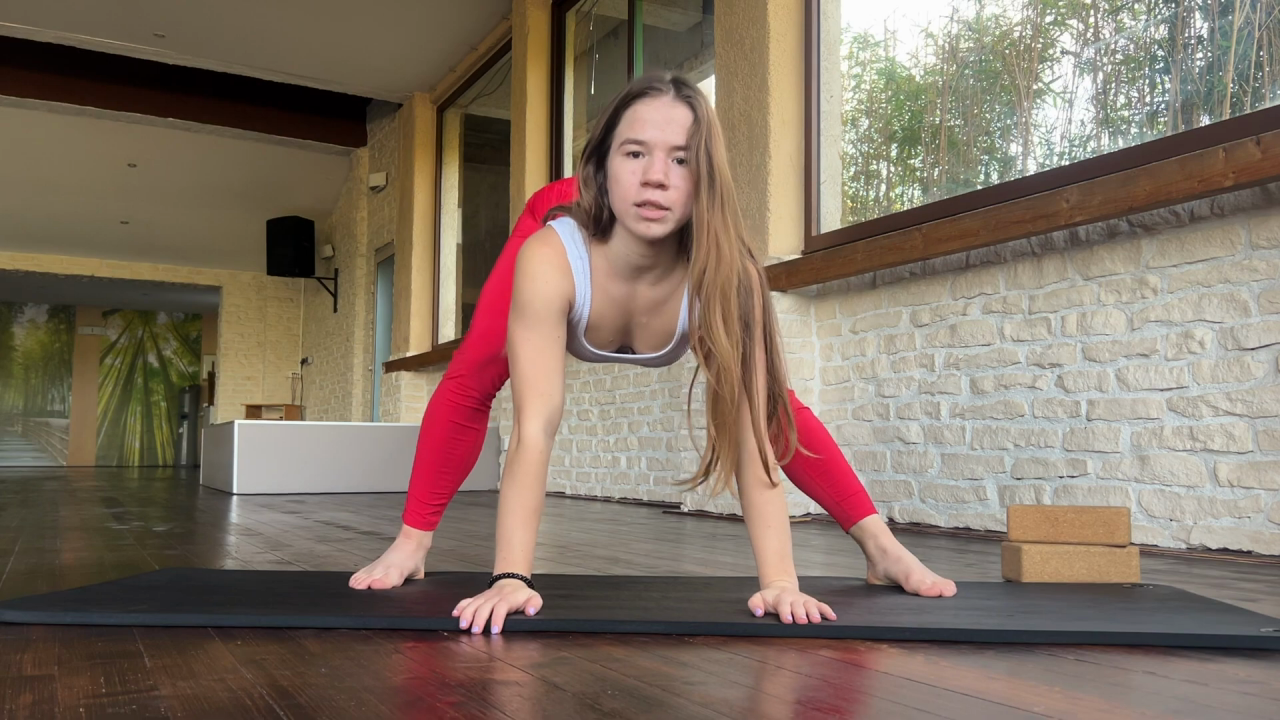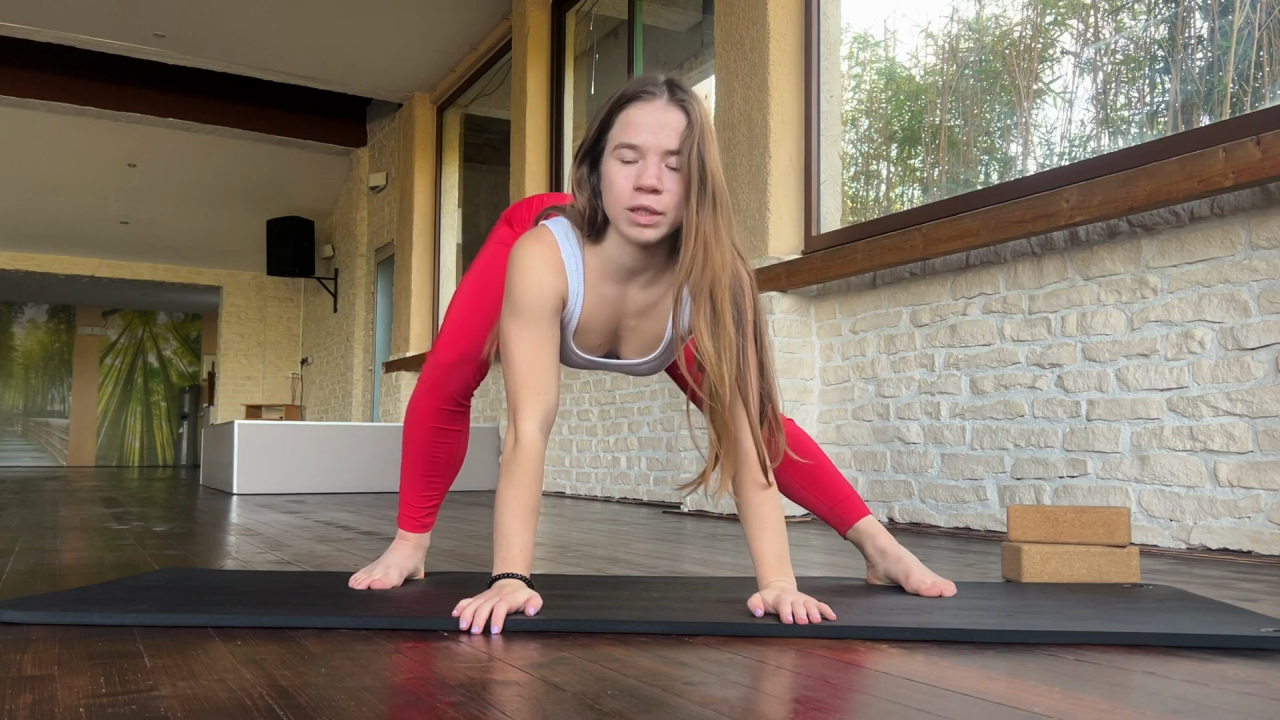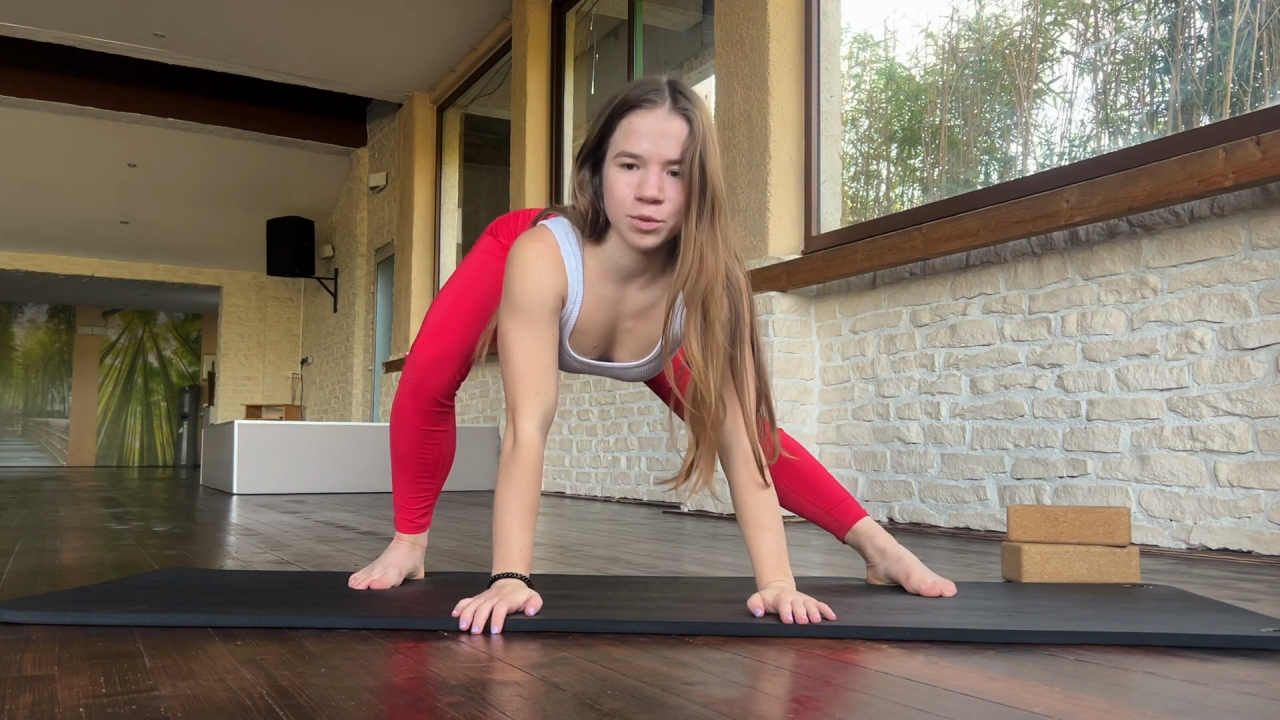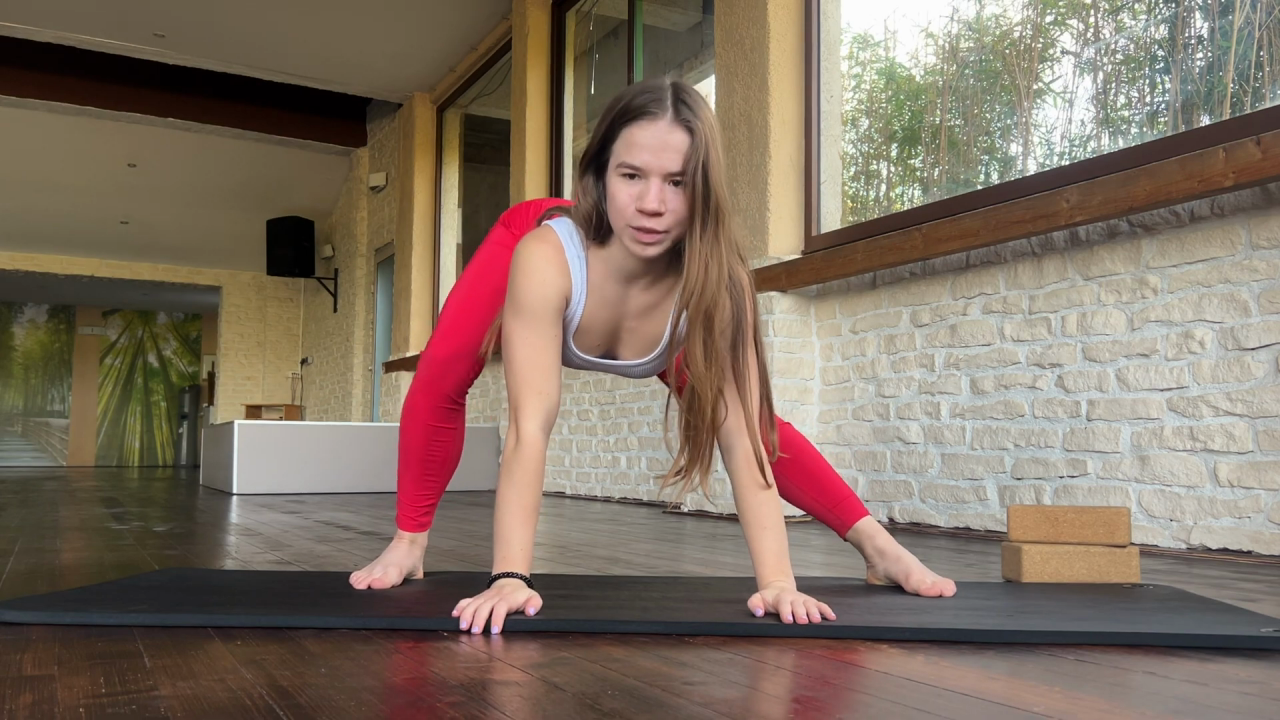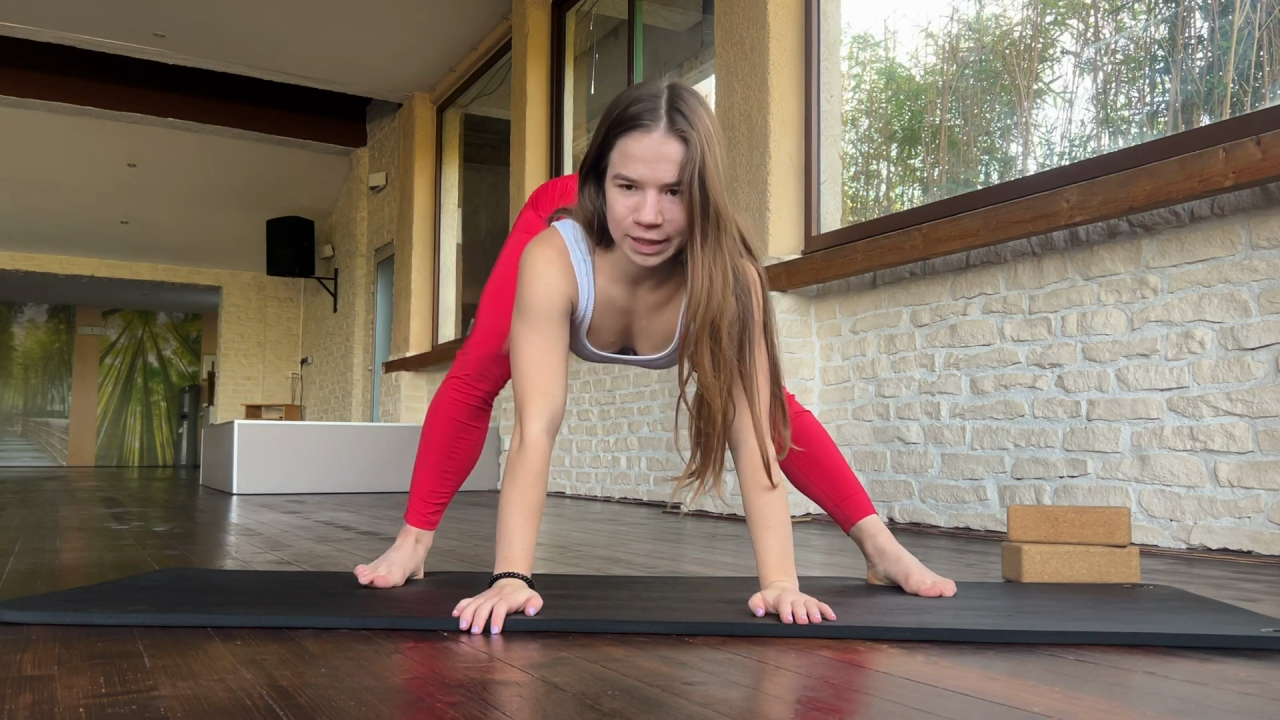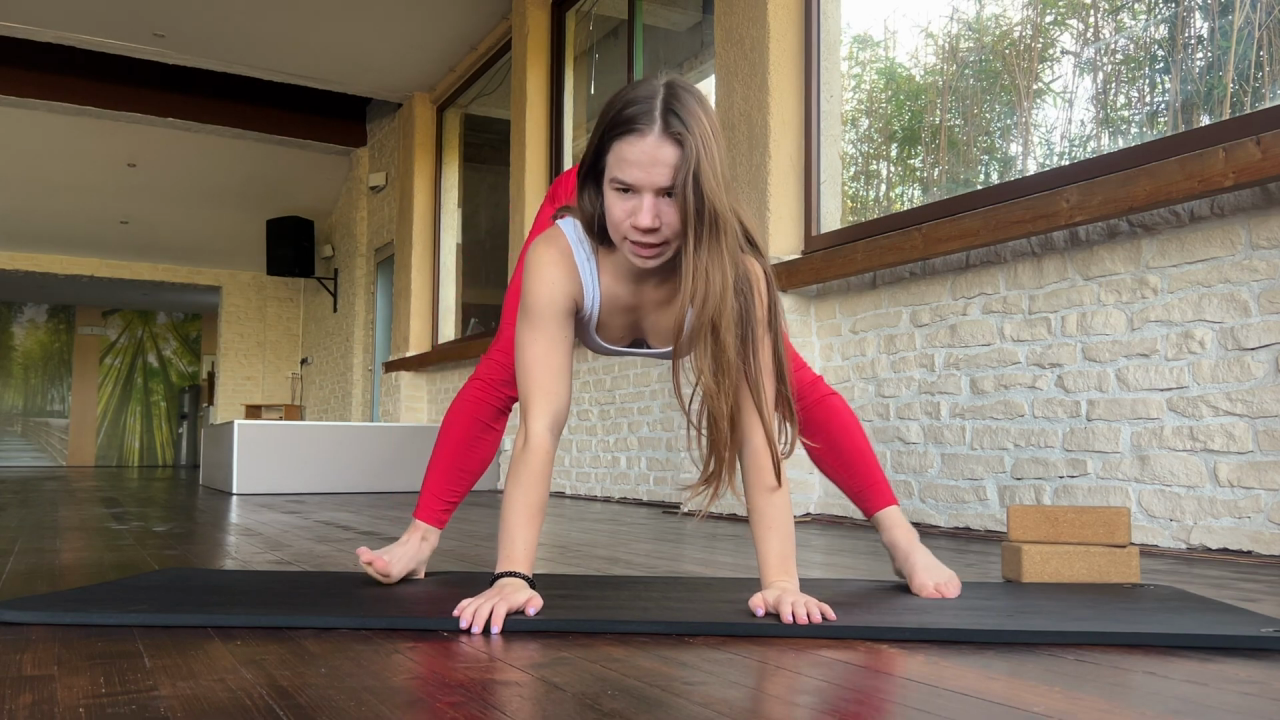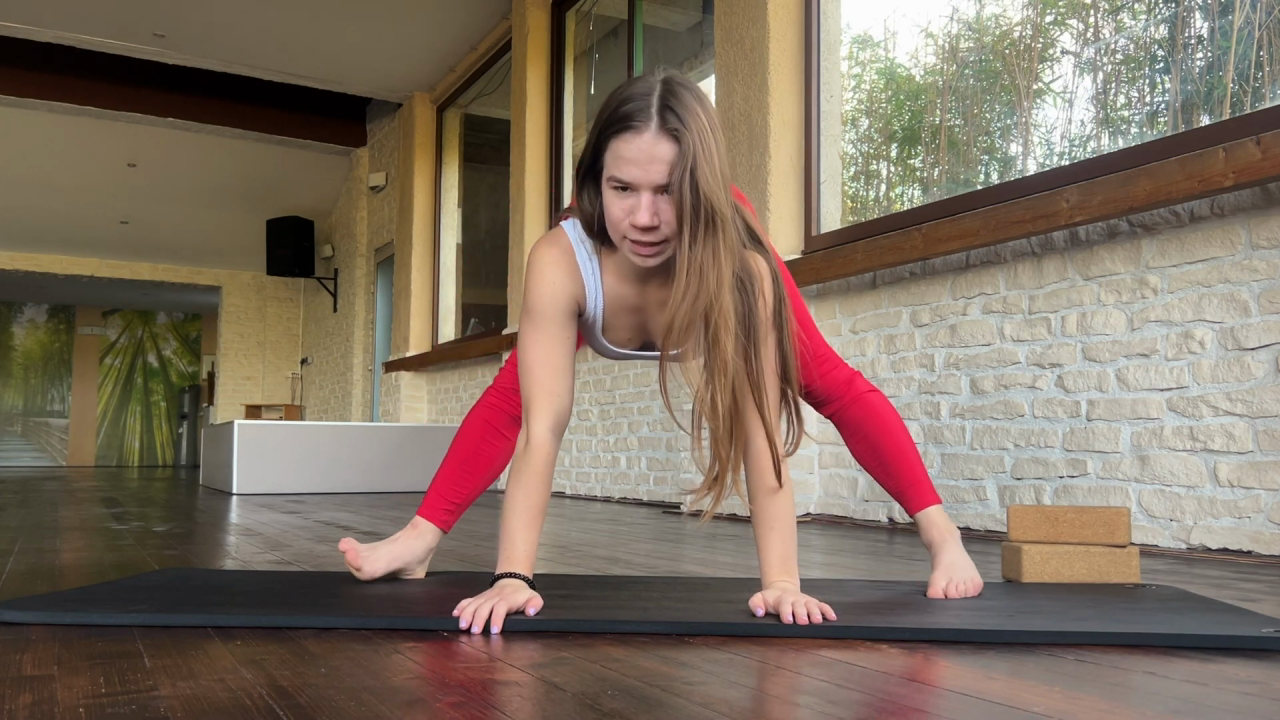
dt=0.2s
person 1, frame 1
left shoulder: (728, 272)
right shoulder: (553, 254)
left elbow: (756, 425)
right elbow: (535, 426)
right wrist: (510, 577)
left hip: (687, 254)
right hip: (567, 222)
left knee: (770, 395)
right knee: (474, 376)
left ankle: (879, 545)
right ankle: (412, 541)
person 1, frame 2
left shoulder: (718, 277)
right shoulder: (540, 252)
left elbow: (746, 433)
right elbow: (529, 426)
left wrist: (778, 581)
right wrist: (510, 577)
left knee: (755, 410)
right knee: (448, 379)
left ankle: (877, 544)
right ankle: (411, 541)
person 1, frame 3
left shoulder: (714, 281)
right shoulder: (537, 253)
left elbow: (739, 436)
right elbow: (527, 426)
left wrist: (776, 581)
right wrist: (510, 577)
left knee: (739, 414)
right knee: (428, 378)
left ankle: (875, 544)
right ankle: (409, 543)
person 1, frame 4
left shoulder: (719, 280)
right shoulder: (544, 252)
left elbow: (743, 436)
right elbow: (530, 426)
left wrist: (776, 580)
right wrist: (509, 576)
left knee: (750, 416)
right knee: (441, 375)
left ankle: (875, 544)
right ankle: (409, 541)
person 1, frame 5
left shoulder: (730, 276)
right shoulder: (554, 256)
left elbow: (753, 430)
right elbow: (537, 427)
left wrist: (780, 580)
right wrist: (510, 576)
left hip: (689, 269)
right hip: (562, 227)
left knee: (772, 403)
right knee: (474, 376)
left ankle: (877, 544)
right ankle: (414, 541)
person 1, frame 6
left shoulder: (732, 267)
right shoulder: (560, 253)
left elbow: (755, 427)
right elbow: (539, 424)
right wrist: (511, 576)
left hip: (698, 254)
right hip: (582, 223)
left knee: (795, 387)
right knee: (496, 379)
left ankle: (898, 538)
right ankle: (420, 539)
person 1, frame 7
left shoulder: (739, 263)
right shoulder: (562, 258)
left elbow: (760, 429)
right elbow: (540, 424)
right wrist: (512, 577)
left hip: (708, 240)
right hip: (595, 236)
left knee: (830, 381)
right knee: (511, 390)
left ankle: (941, 536)
right ankle: (420, 539)
